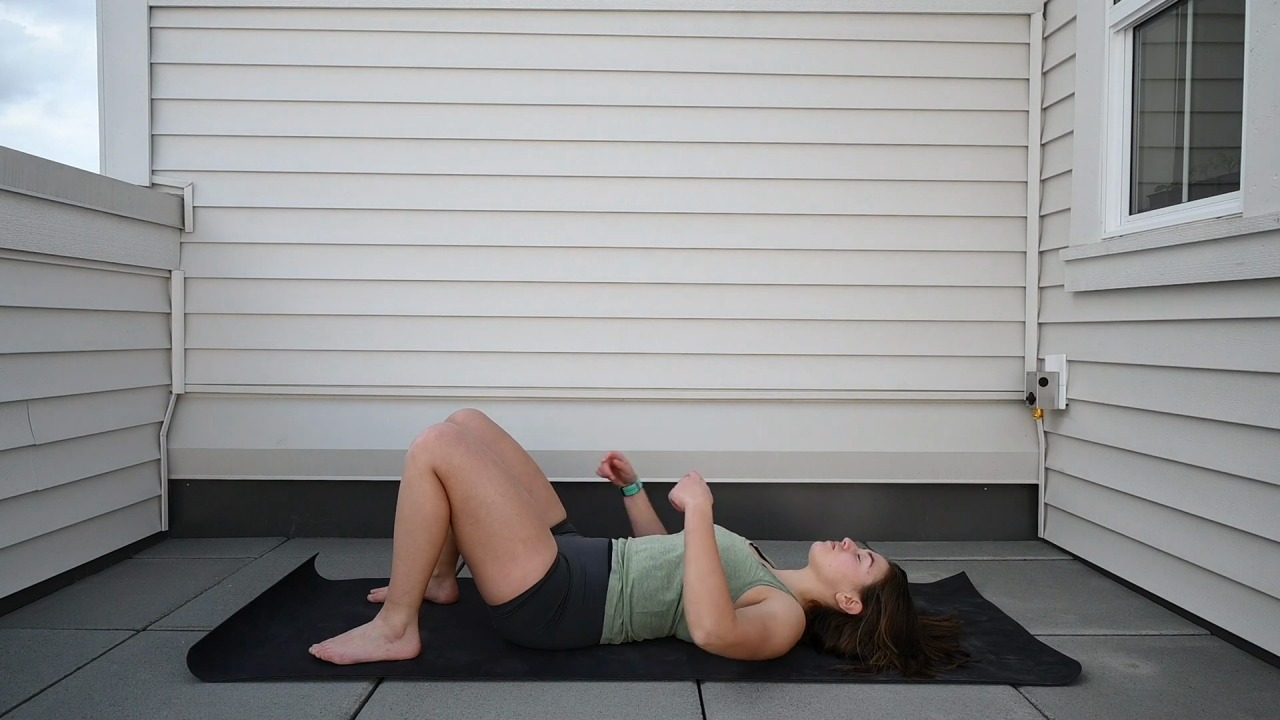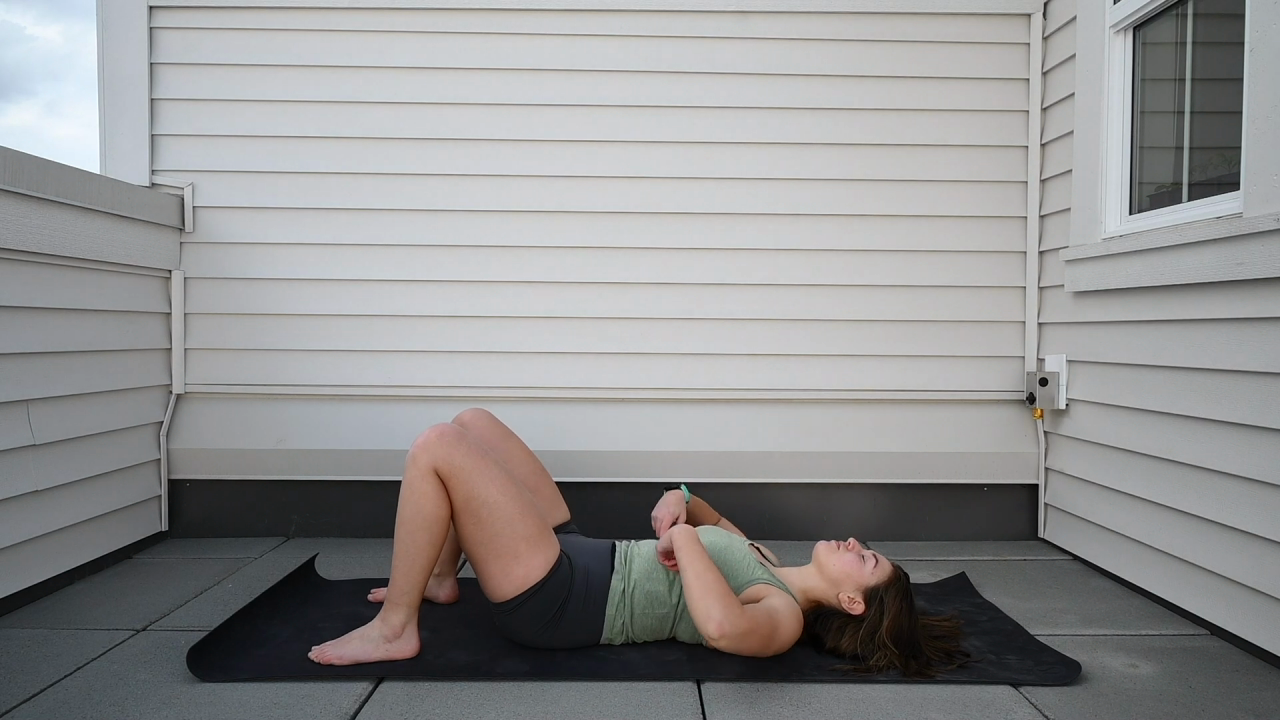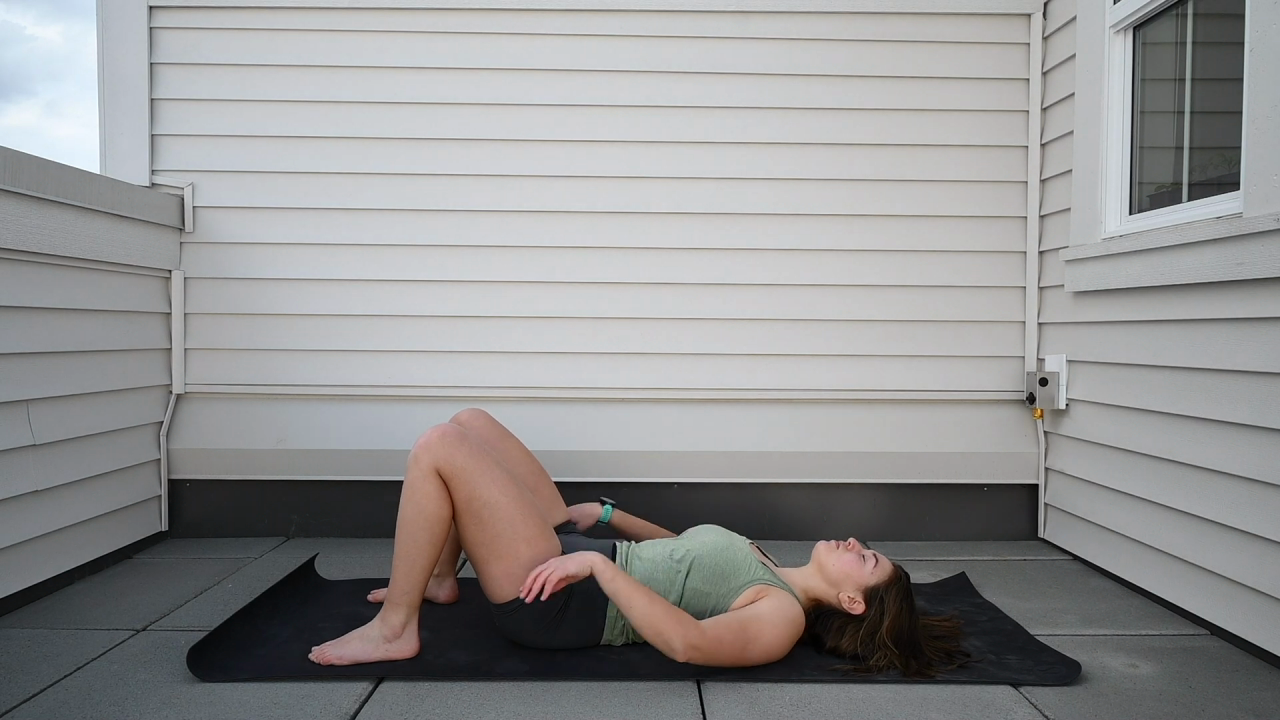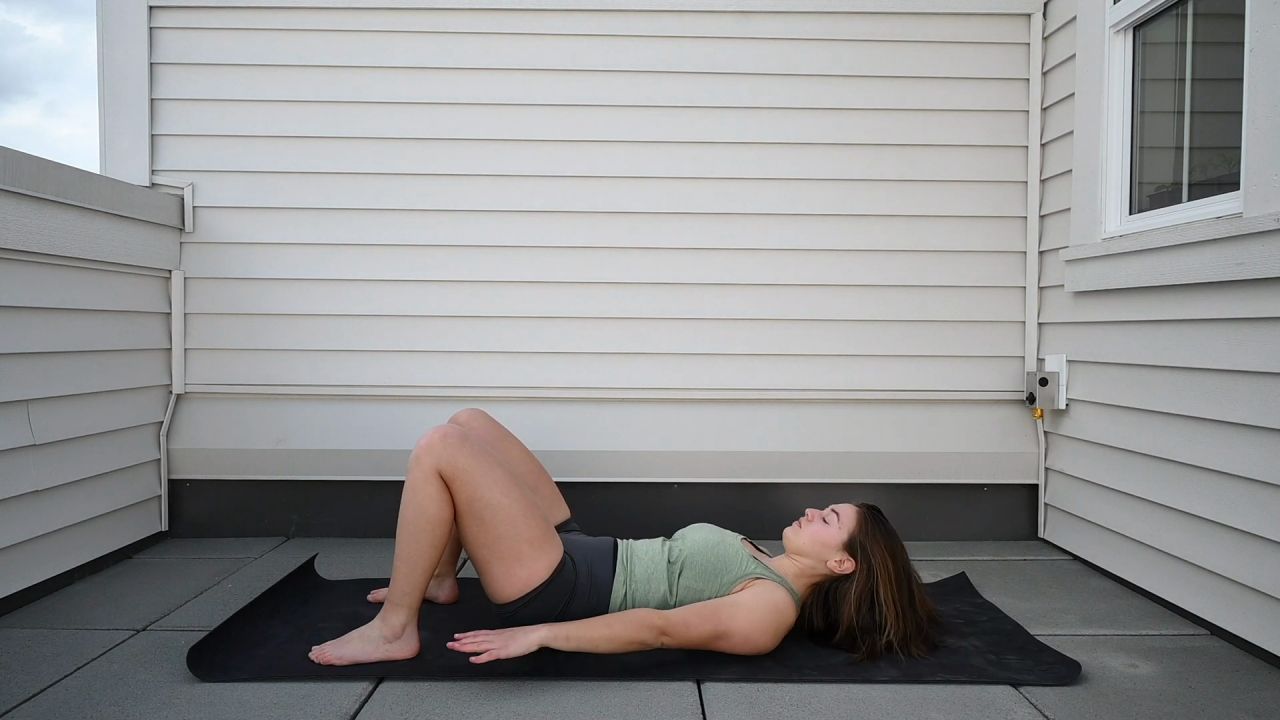
dt=0.5s
person 1, frame 1
left shoulder: (785, 621)
right shoulder: (765, 576)
left elbow: (710, 630)
left wrist: (699, 507)
right wrist: (634, 491)
left hip: (550, 602)
right hip: (576, 557)
left knee: (433, 448)
right knee: (464, 423)
left ankle: (394, 630)
right ankle: (436, 579)
person 1, frame 2
left shoulder: (783, 617)
right shoulder: (769, 570)
left elbow: (723, 626)
right elbow: (713, 528)
left wrist: (685, 538)
right wrist: (683, 501)
left hip: (552, 601)
right hip: (577, 555)
left knee: (435, 448)
right knee: (472, 421)
left ankle: (394, 628)
right ankle: (439, 577)
person 1, frame 3
left shoulder: (783, 618)
right shoulder: (768, 572)
left elbow: (690, 642)
left wrist: (599, 563)
right wrist: (606, 515)
left hip: (561, 606)
right hip: (581, 557)
left knee: (438, 448)
right knee: (468, 421)
left ankle: (393, 630)
right ankle: (437, 578)
person 1, frame 4
left shoulder: (773, 608)
right shoulder: (764, 565)
left elbow: (662, 629)
left wrist: (538, 634)
left hip: (561, 592)
right hip: (584, 551)
left knee: (438, 450)
right knee: (468, 421)
left ankle: (394, 630)
right ankle: (438, 577)
